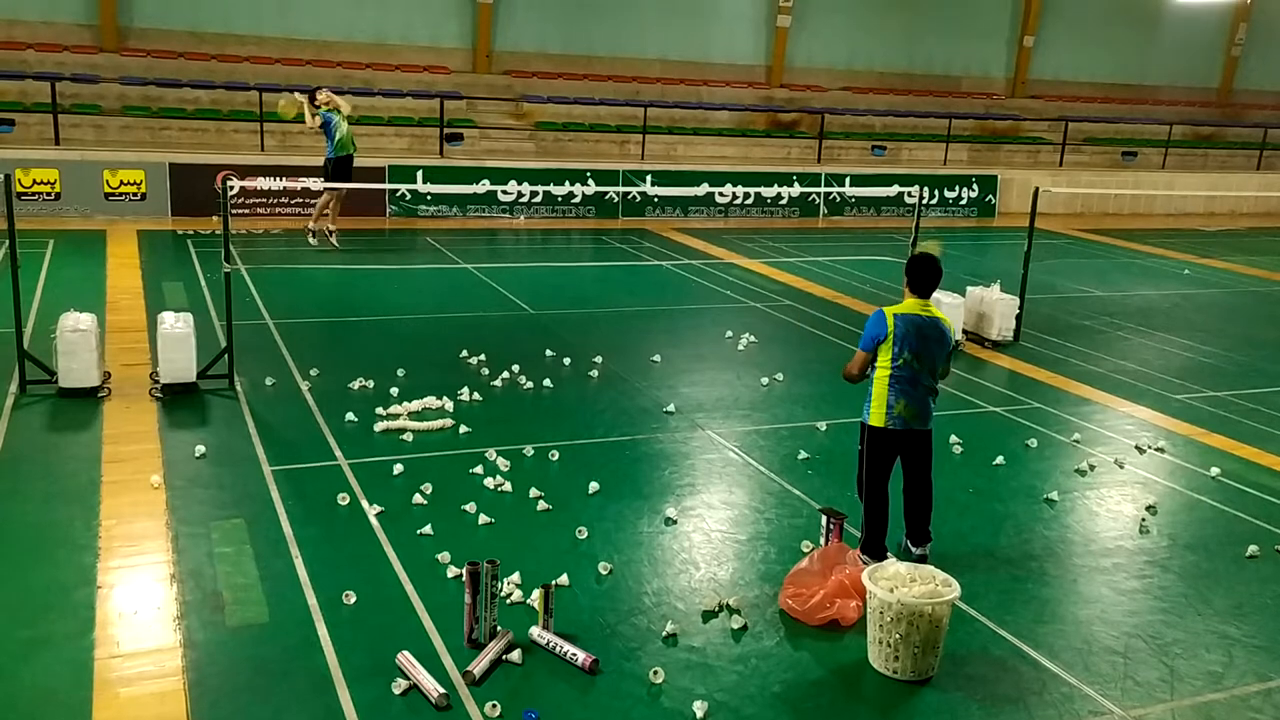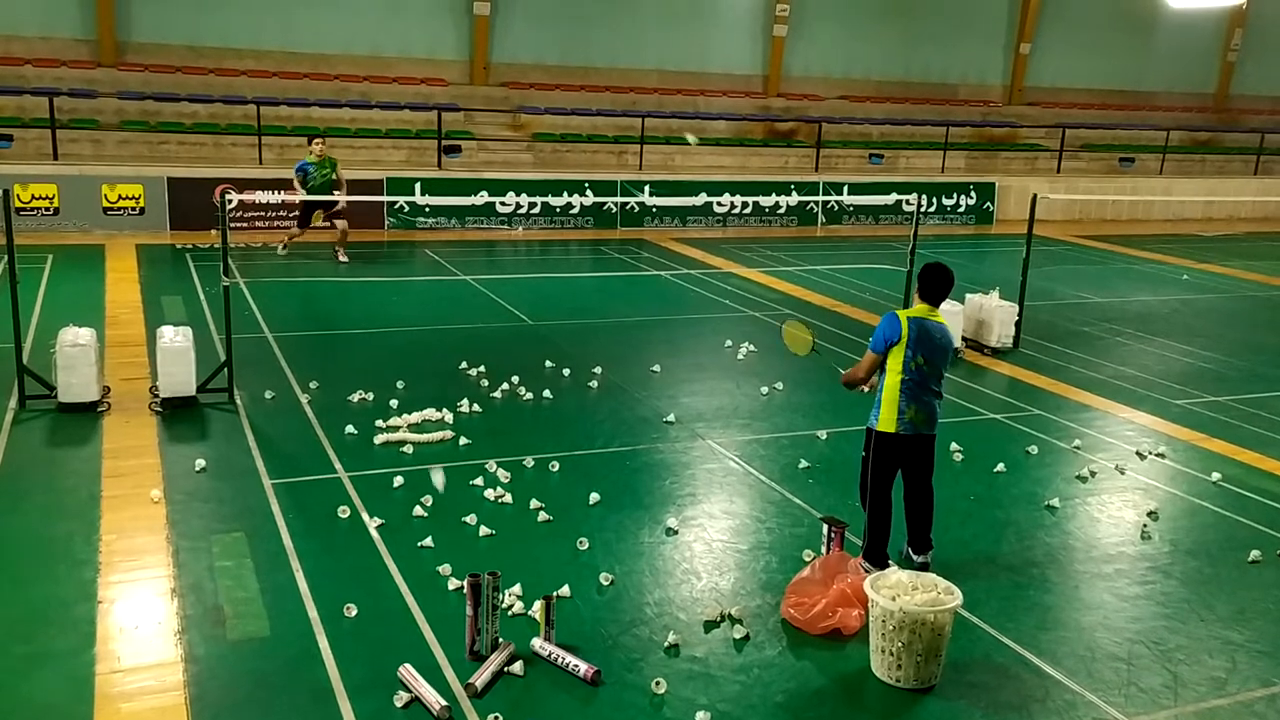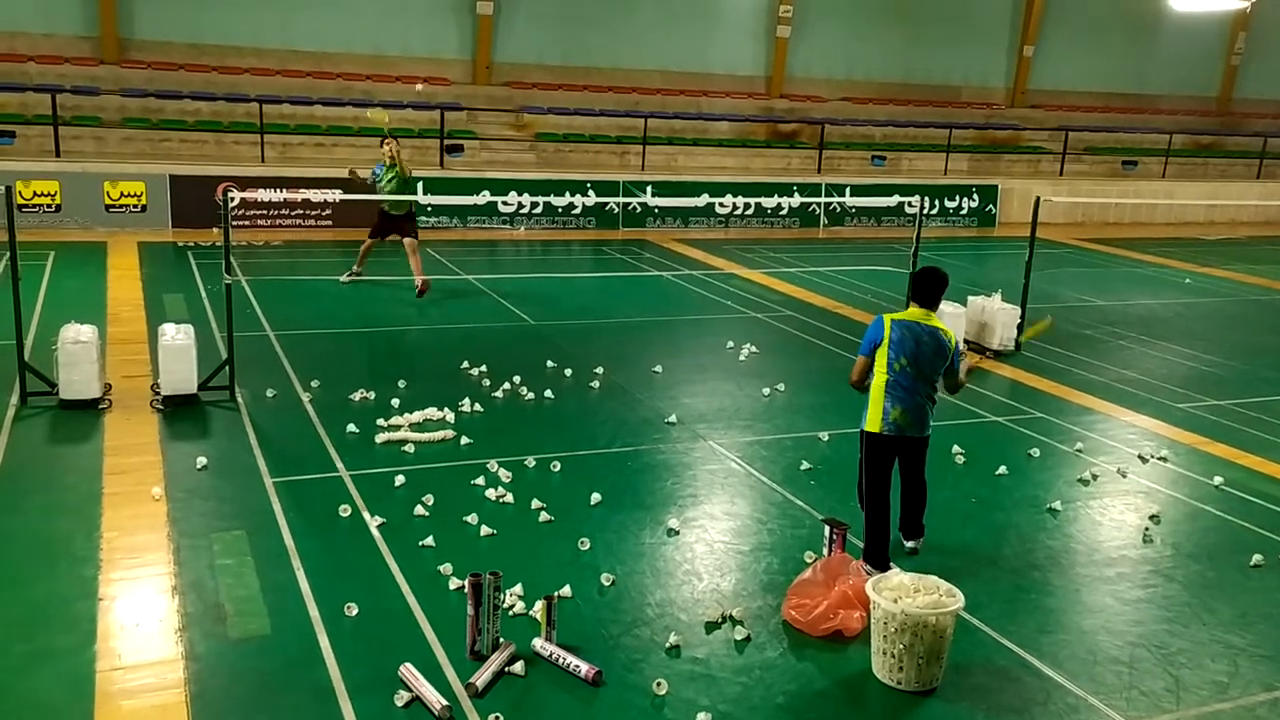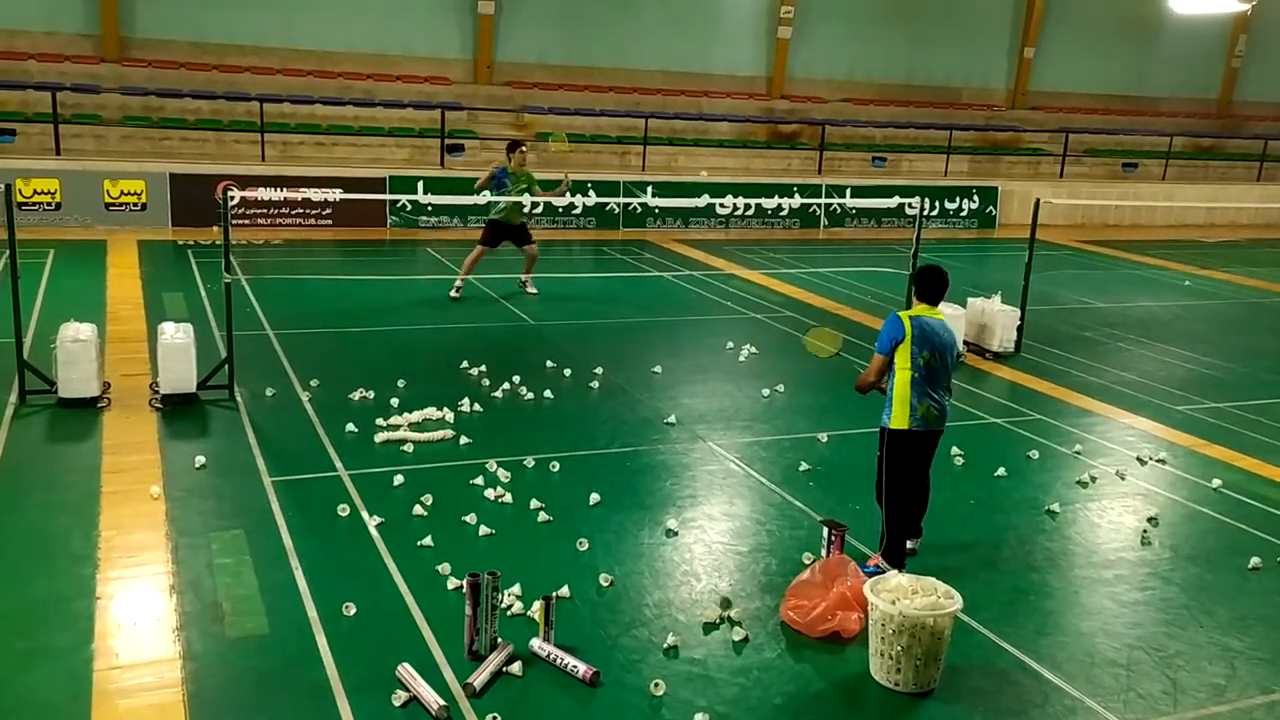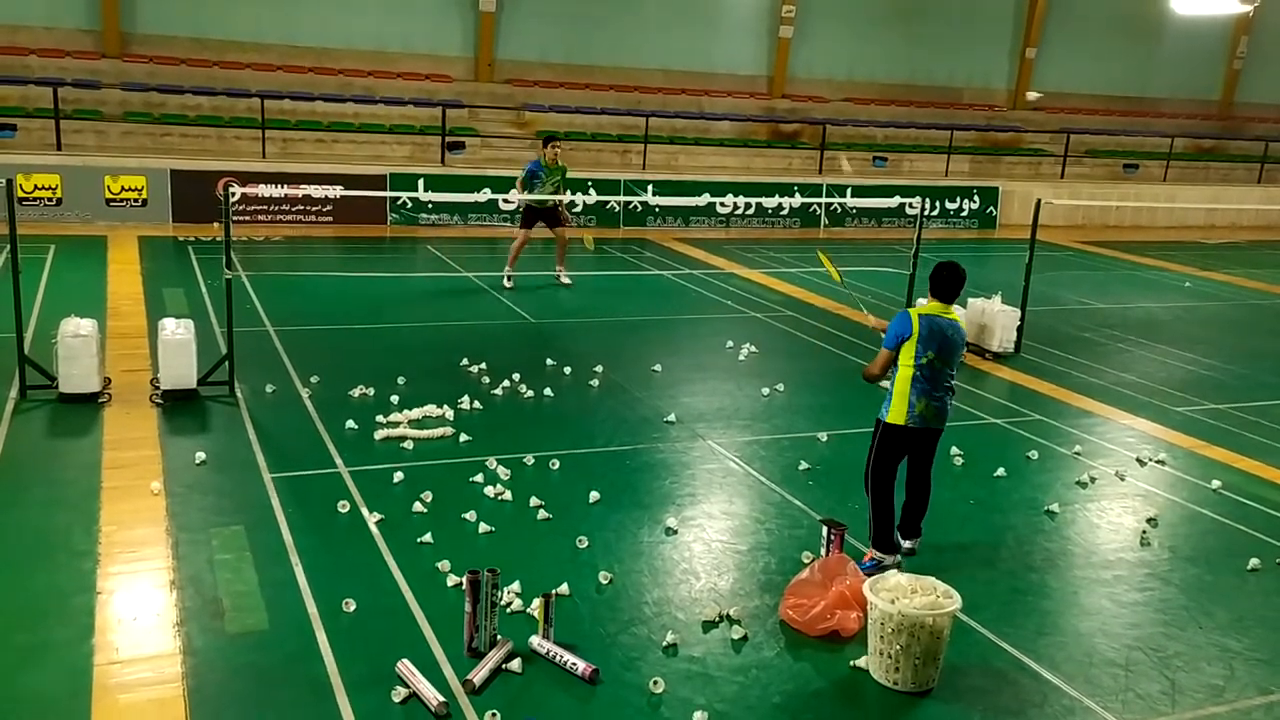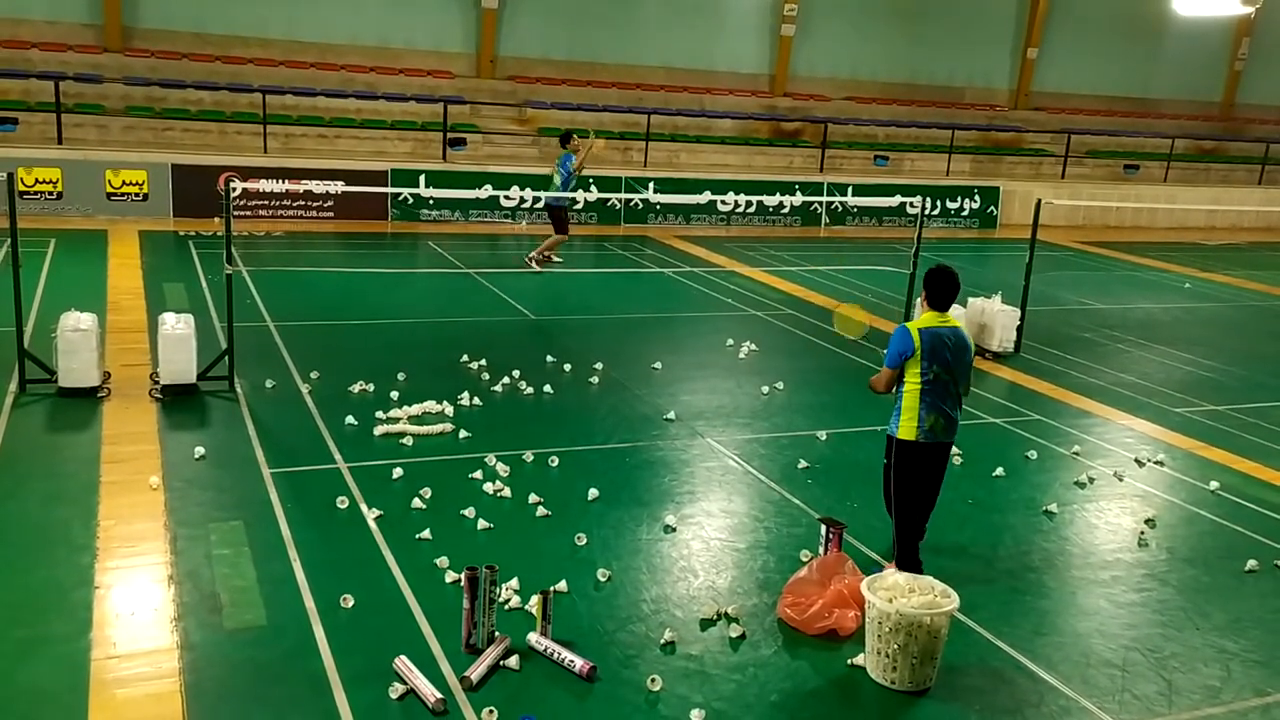
dt=0.7s
person 1, frame 1
left shoulder: (885, 317)
right shoulder: (945, 327)
left elbow: (857, 370)
left wrist: (847, 373)
left hip: (883, 419)
right hip: (921, 419)
left knee: (873, 485)
right knee: (918, 482)
left ankle: (873, 553)
right ankle: (918, 544)
person 1, frame 2
left shoulder: (896, 321)
right shoulder: (945, 334)
left elbow: (863, 373)
left wrist: (847, 378)
right wrist: (878, 382)
left hip: (890, 424)
right hip: (926, 424)
left knee: (876, 491)
right knee: (920, 487)
left ankle: (875, 562)
right ankle: (920, 552)
person 1, frame 3
left shoulder: (884, 324)
right shoulder: (947, 339)
left elbow: (856, 378)
right elbow: (953, 386)
left wrist: (869, 385)
right wrist: (964, 370)
left hip: (881, 424)
right hip: (919, 425)
left knee: (874, 493)
right knee: (914, 480)
left ankle: (876, 564)
right ankle: (912, 536)
person 1, frame 4
left shoulder: (899, 322)
right shoulder: (949, 334)
left elbow: (872, 377)
left wrist: (860, 385)
left hip: (902, 421)
right hip: (935, 420)
left knee: (891, 487)
right knee: (919, 478)
left ankle: (892, 560)
right ankle: (911, 536)
person 1, frame 5
left shoulder: (908, 318)
right shoulder: (958, 330)
left elbow: (878, 370)
left wrist: (867, 372)
right wrist: (890, 331)
left hip: (901, 415)
right hip: (936, 417)
left knee: (879, 479)
right knee: (920, 477)
left ankle: (884, 551)
right ankle: (909, 535)
person 1, frame 6
left shoulder: (908, 333)
right shoulder: (963, 336)
left elbow: (883, 386)
right elbow: (964, 387)
left wrist: (873, 381)
left hip: (910, 431)
right hip: (945, 430)
left knee: (900, 497)
right knee: (928, 489)
left ankle: (907, 567)
right ankle: (913, 538)
